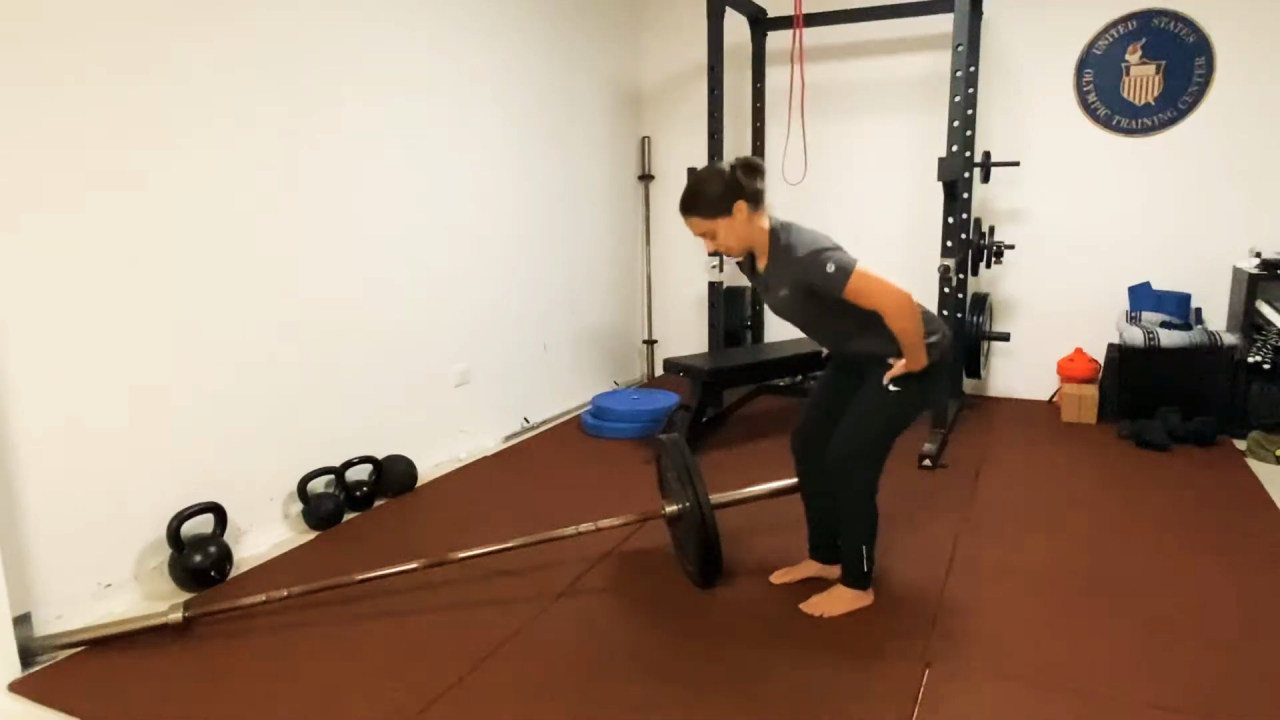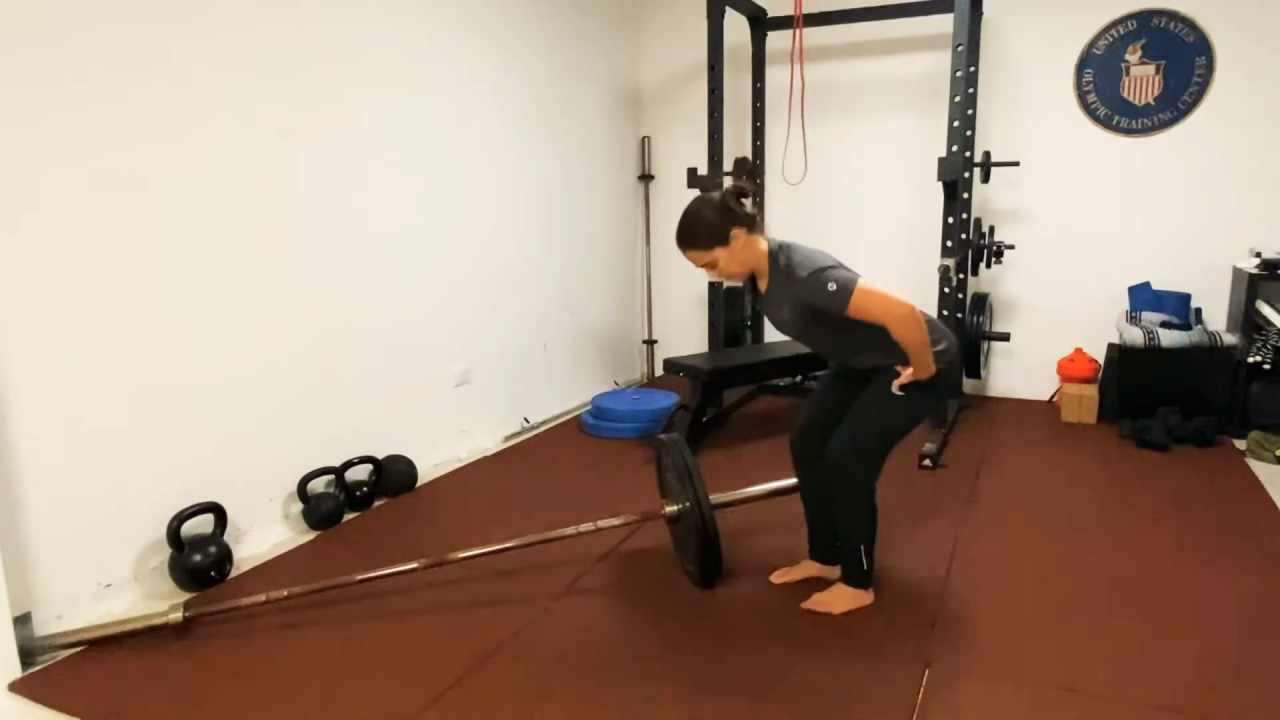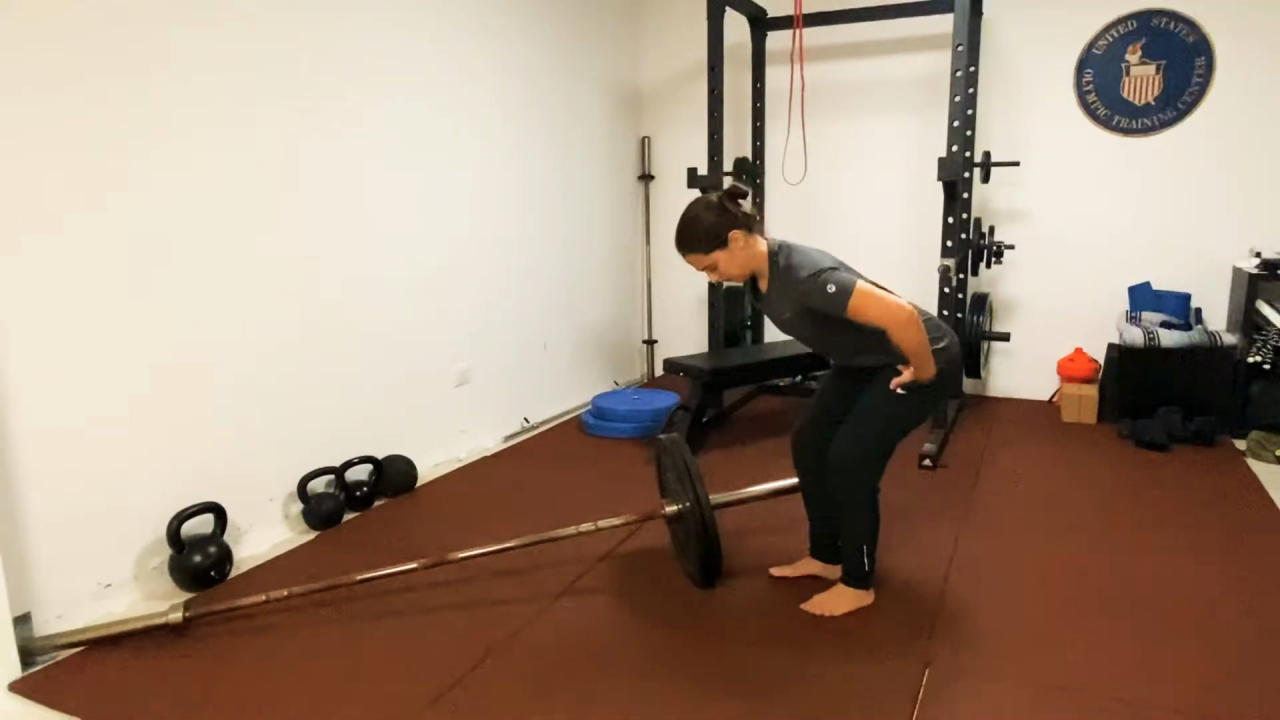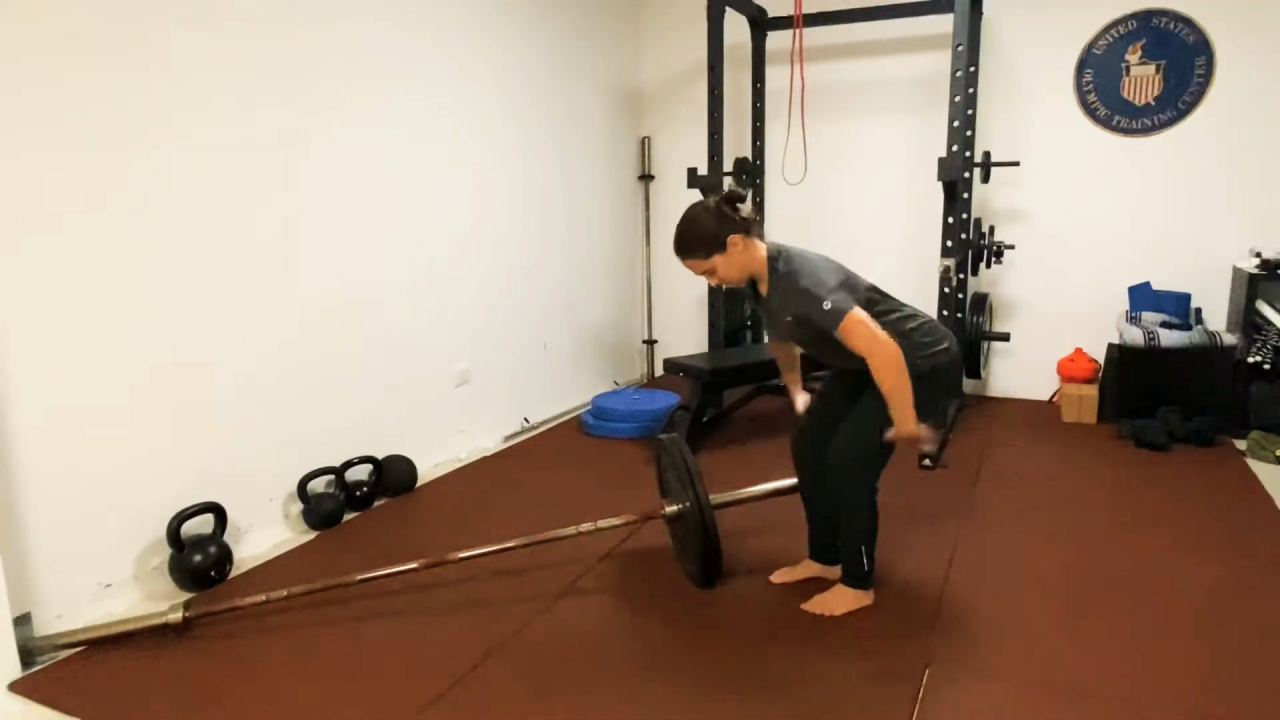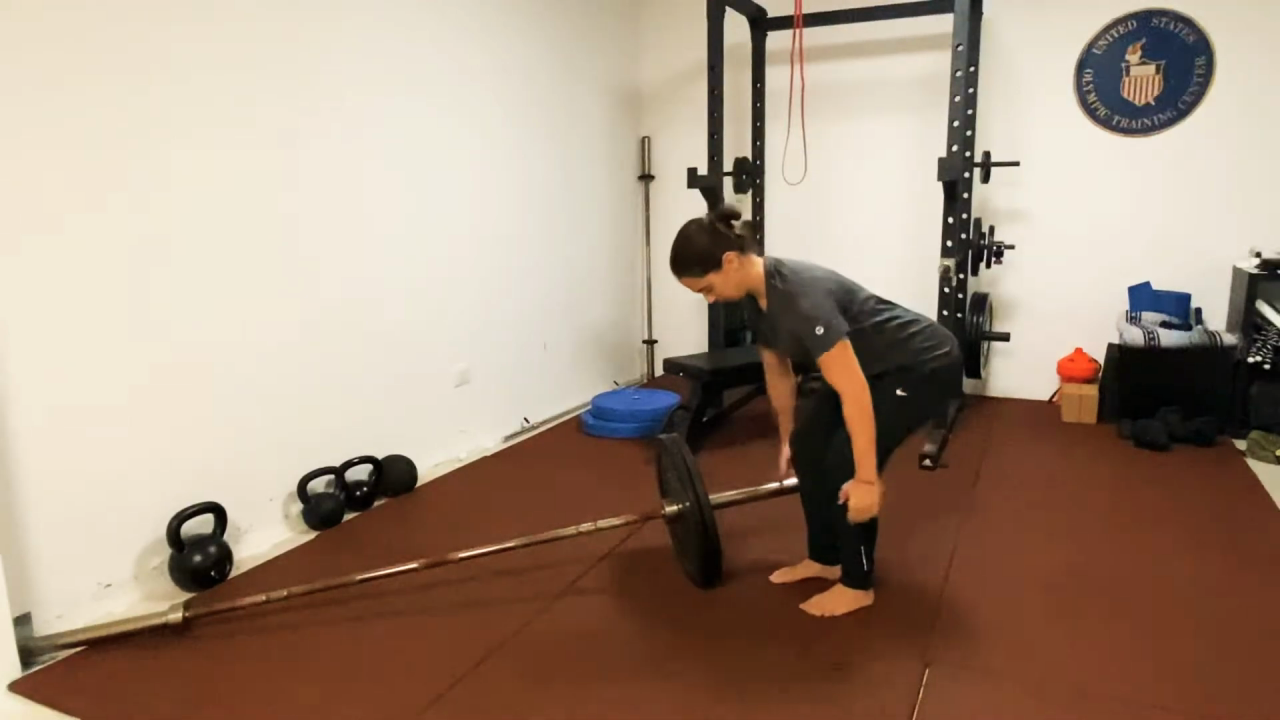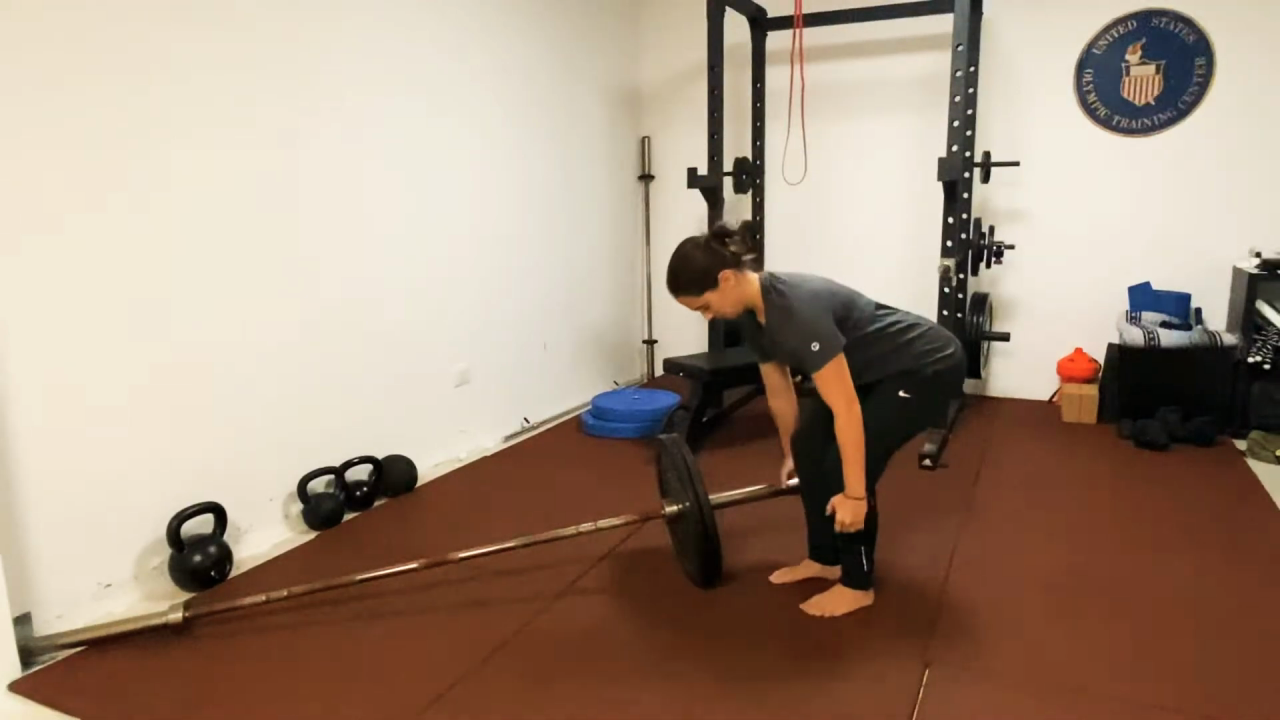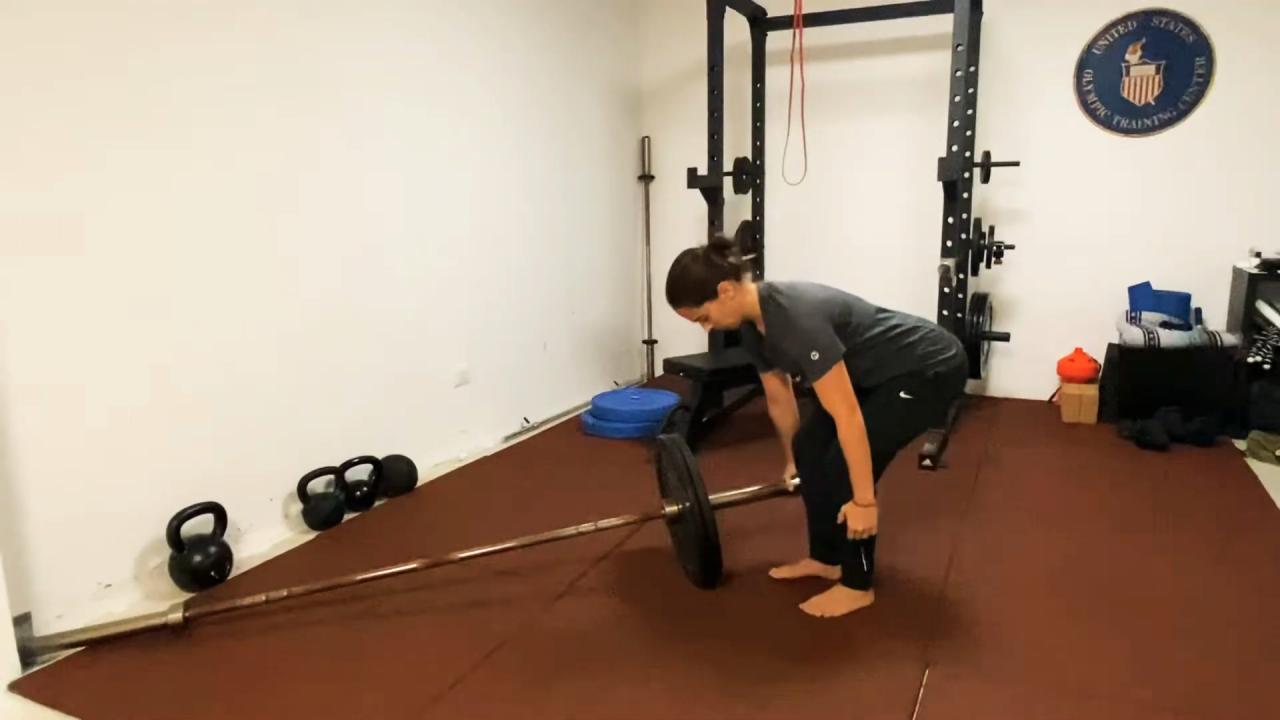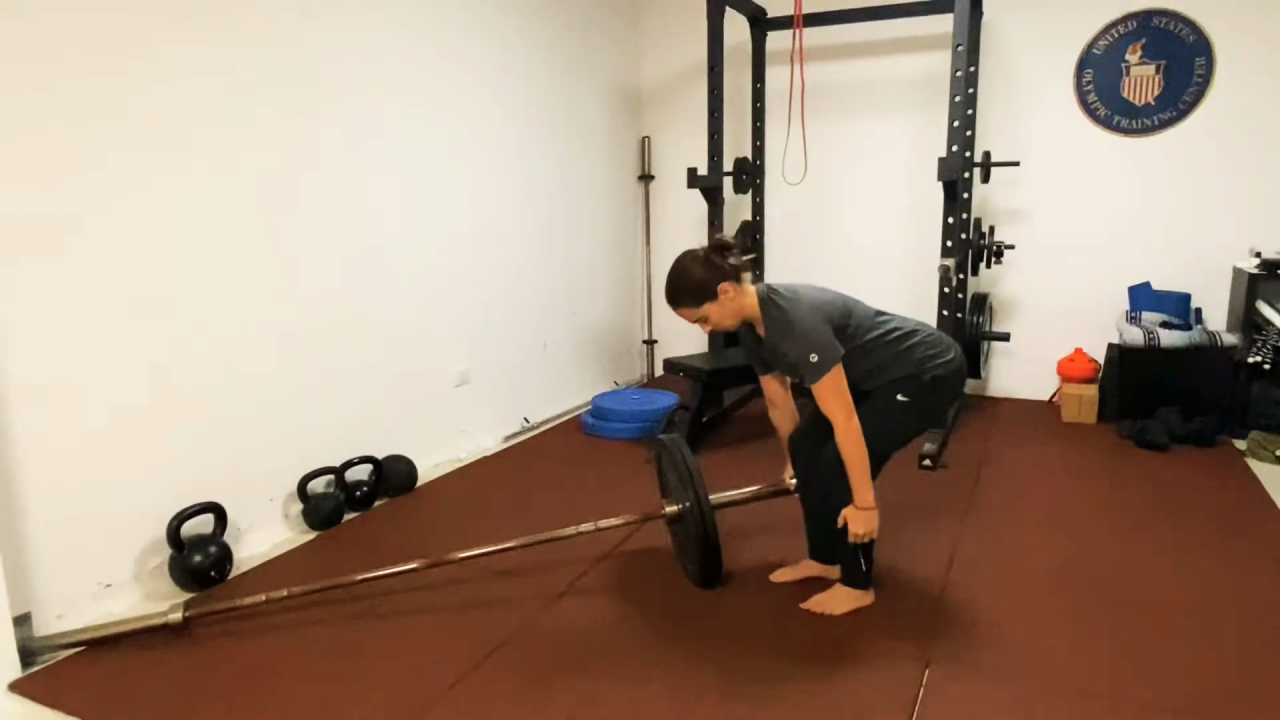
dt=0.2s
person 1, frame 1
left shoulder: (801, 256)
right shoulder: (755, 259)
left elbow: (897, 301)
left wrist: (916, 360)
left hip: (906, 355)
right hip: (856, 353)
left knee: (848, 457)
right knee: (809, 443)
left ankle: (857, 584)
right ankle: (825, 558)
person 1, frame 2
left shoulder: (803, 274)
right shoulder: (759, 276)
left elbow: (903, 314)
left wrist: (922, 370)
left hip: (918, 359)
right hip: (862, 360)
left knee: (847, 458)
right knee: (807, 445)
left ankle: (857, 584)
right ankle: (824, 558)
person 1, frame 3
left shoulder: (803, 274)
right shoulder: (759, 277)
left elbow: (901, 315)
left wrist: (922, 371)
right wrist: (828, 349)
left hip: (923, 356)
right hip: (865, 359)
left knee: (850, 457)
right knee: (809, 445)
left ankle: (858, 585)
right ankle: (825, 557)
person 1, frame 4
left shoulder: (802, 280)
right shoulder: (758, 282)
left elbow: (884, 351)
right elbow: (782, 340)
left wrist: (907, 426)
right wrist: (796, 393)
left hip: (924, 360)
right hip: (868, 358)
left knee: (848, 459)
right knee: (807, 445)
left ankle: (857, 584)
right ankle: (824, 559)
person 1, frame 5
left shoulder: (799, 295)
right shoulder: (756, 299)
left elbow: (855, 392)
right elbow: (778, 373)
left wrist: (867, 479)
right wrist: (787, 441)
left hip: (926, 364)
right hip: (875, 363)
left knee: (841, 459)
right knee: (808, 446)
left ankle: (857, 585)
right ankle: (824, 559)
person 1, frame 6
left shoulder: (797, 309)
right shoulder: (753, 314)
left elbow: (846, 409)
right elbow: (778, 389)
left wrist: (854, 494)
right wrist: (790, 455)
left hip: (929, 367)
right hip: (877, 368)
left knee: (843, 461)
right knee: (810, 447)
left ankle: (857, 585)
right ankle: (824, 559)
person 1, frame 7
left shoulder: (796, 318)
right shoulder: (753, 323)
left elbow: (848, 417)
right elbow: (779, 397)
left wrist: (864, 500)
right wrist: (793, 459)
left hip: (931, 369)
right hip: (879, 371)
left knee: (844, 462)
right knee: (810, 448)
left ankle: (857, 585)
right ankle: (824, 558)
person 1, frame 8
left shoulder: (796, 320)
right shoulder: (752, 324)
left elbow: (844, 421)
right elbow: (777, 400)
left wrist: (864, 504)
right wrist: (792, 462)
left hip: (930, 371)
right hip: (877, 373)
left knee: (838, 463)
right knee: (806, 447)
left ankle: (857, 585)
right ankle: (824, 558)
